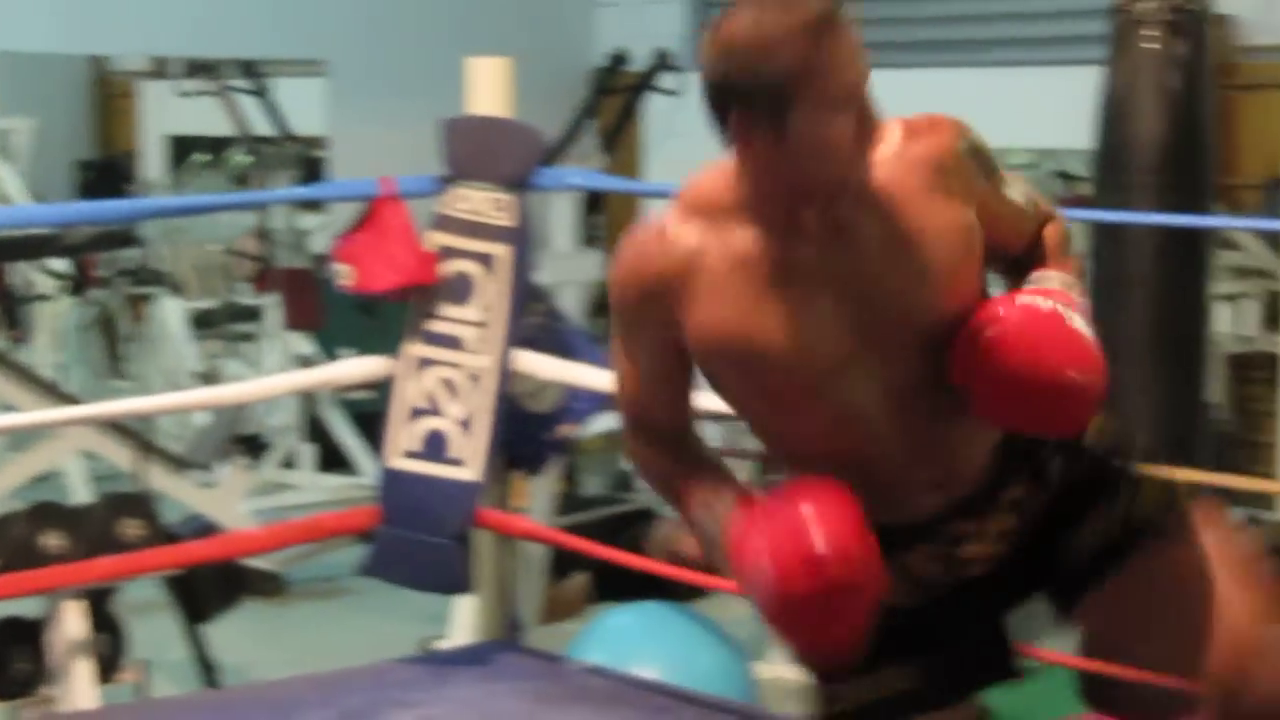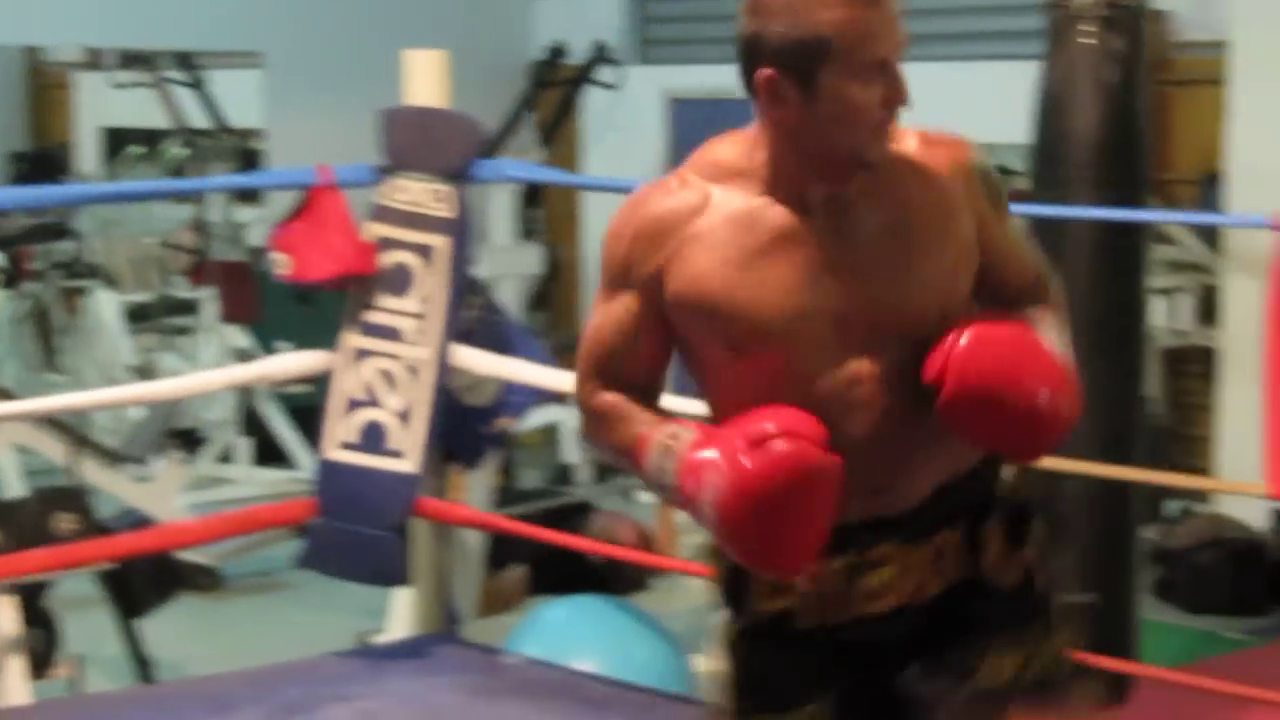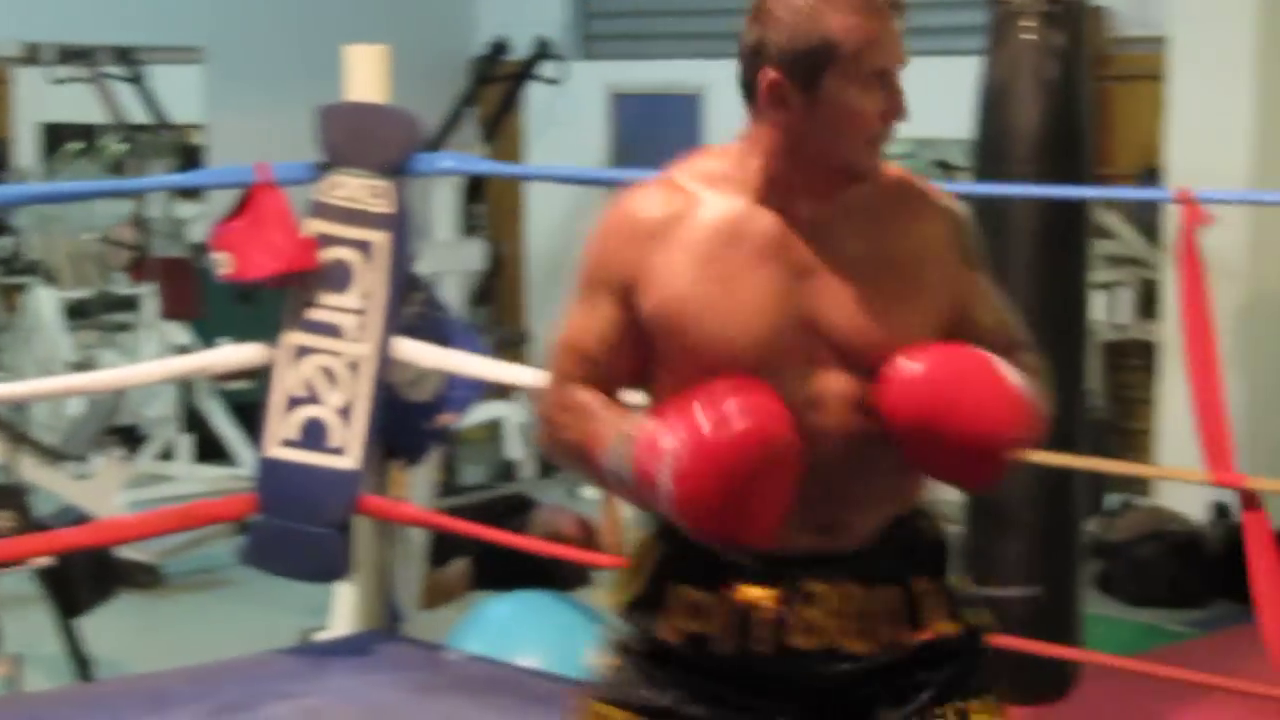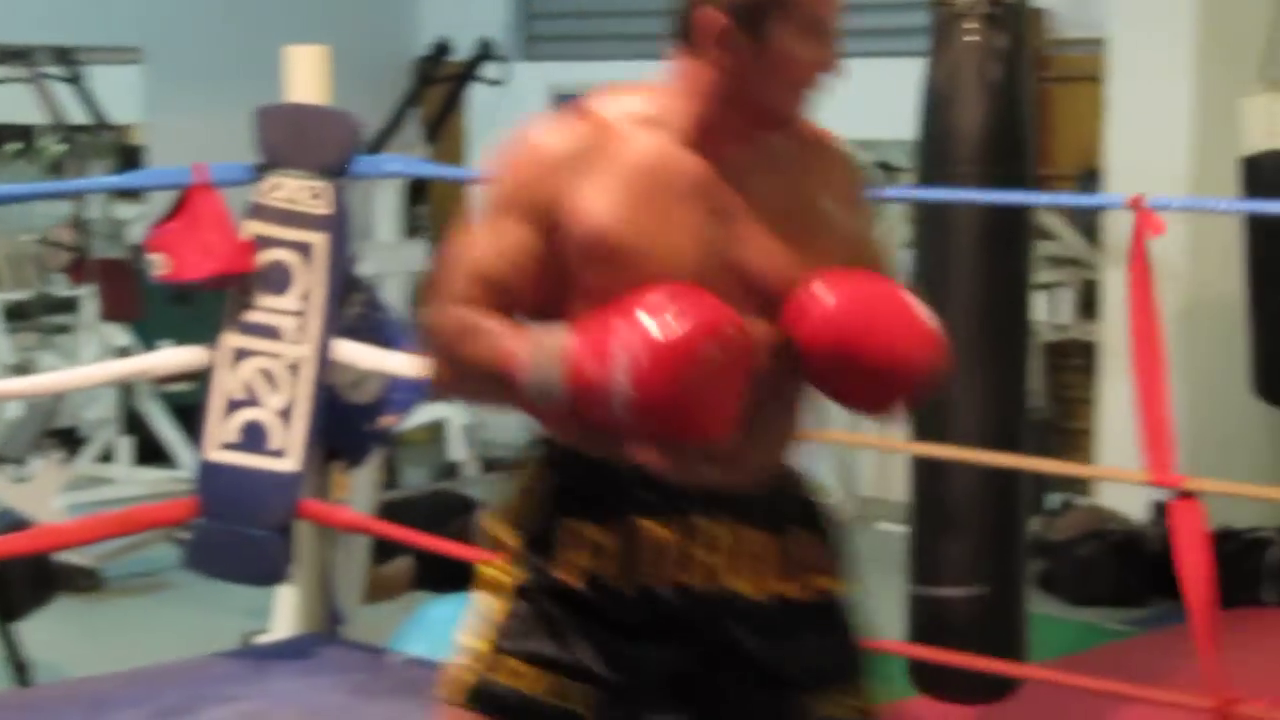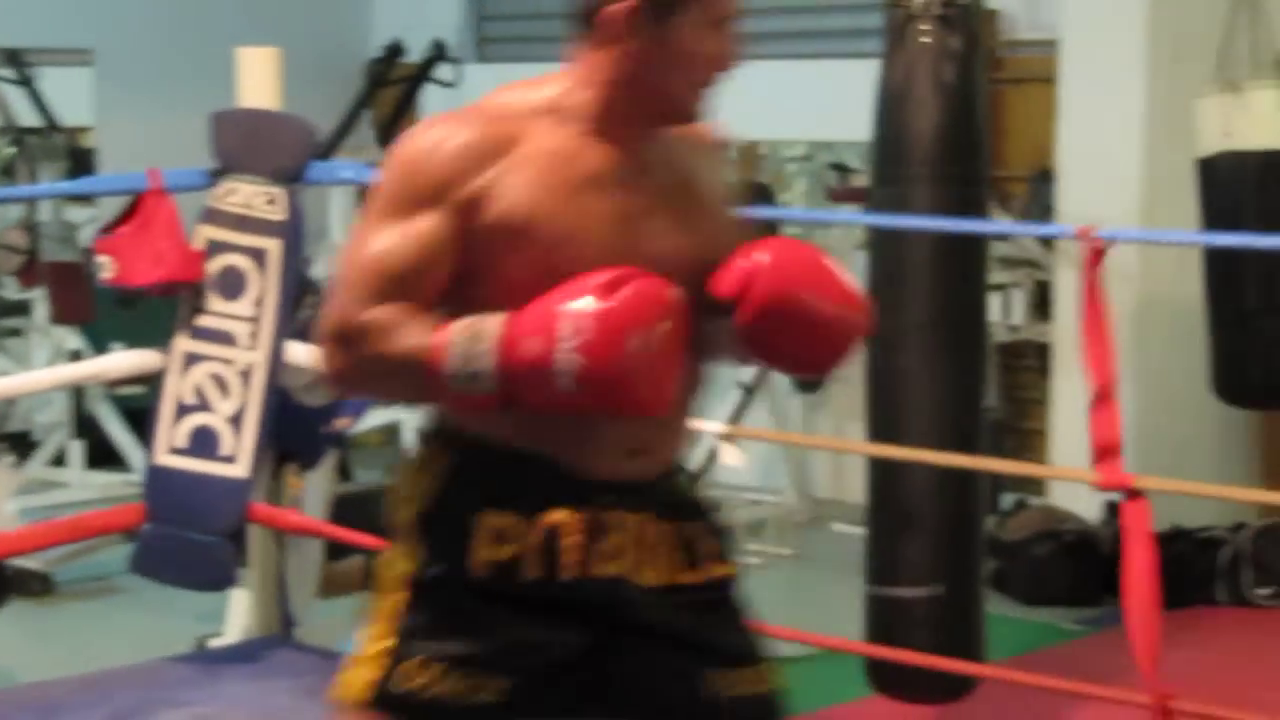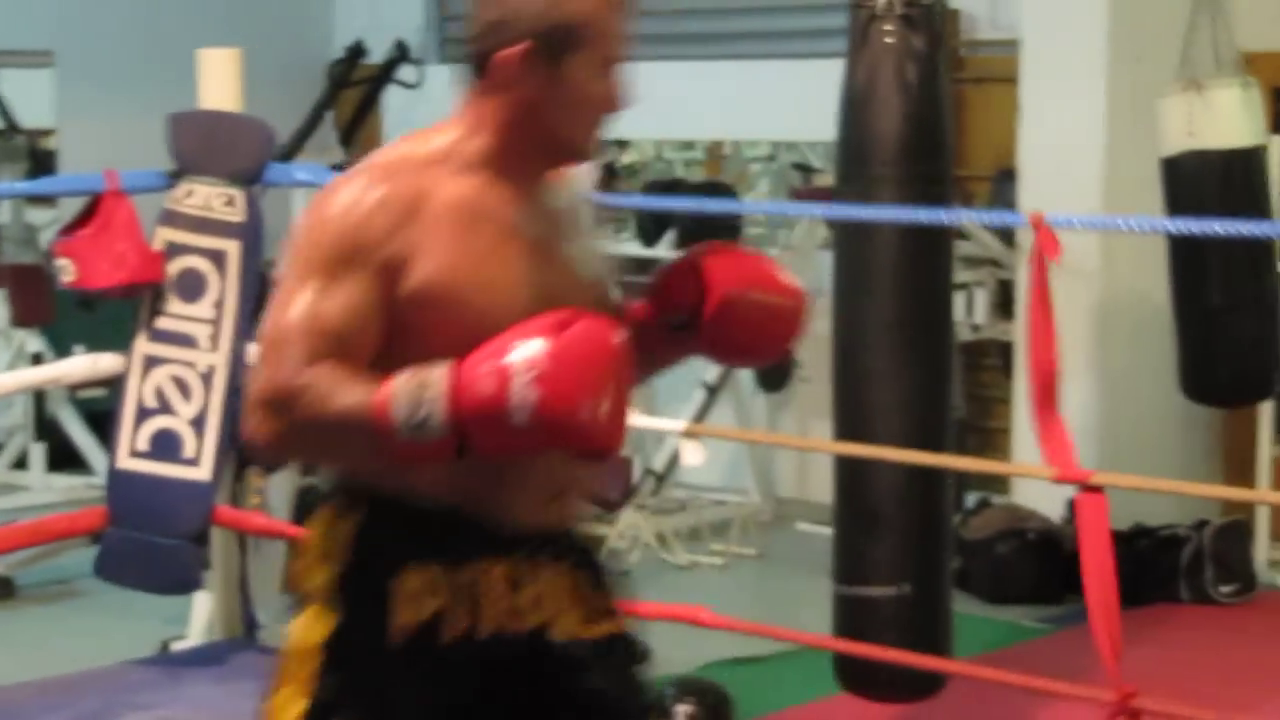
dt=0.1s
person 1, frame 1
left shoulder: (931, 155)
right shoulder: (664, 263)
left elbow: (1039, 235)
right elbow: (656, 431)
left wrist: (1056, 307)
right wrist: (735, 532)
left hip: (1031, 477)
right hip: (881, 564)
person 1, frame 2
left shoulder: (948, 176)
right shoulder: (670, 223)
left elbow: (1037, 296)
right elbow: (602, 399)
left wrist: (1036, 358)
right wrist: (693, 467)
left hip: (966, 549)
right hip: (802, 579)
person 1, frame 3
left shoulder: (927, 219)
right shoulder: (651, 224)
left elbow: (1016, 364)
right elbow: (571, 406)
left wrist: (1005, 401)
right wrist: (652, 458)
left hip: (890, 602)
right hip: (709, 609)
person 1, frame 4
left shoulder: (822, 175)
right shoulder: (563, 155)
left elbow: (882, 347)
right elbow: (448, 335)
left wrist: (888, 347)
right wrist: (579, 368)
left hip: (759, 548)
right hip: (591, 546)
person 1, frame 5
left shoulder: (698, 165)
right shoulder: (474, 149)
right elbow: (351, 337)
left wrist: (776, 305)
right wrist: (516, 351)
left hip: (652, 536)
right hip: (495, 541)
person 1, frame 6
left shoulder: (553, 207)
right shoulder: (378, 207)
right elbow: (277, 414)
left wrist: (677, 324)
right wrist: (466, 403)
left hip: (551, 590)
right hip: (400, 600)
